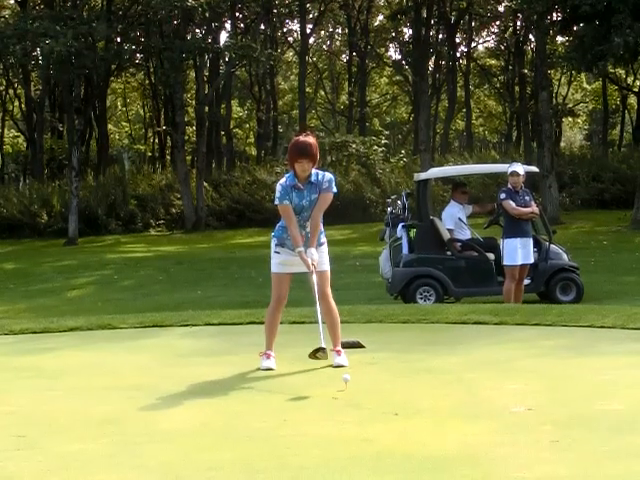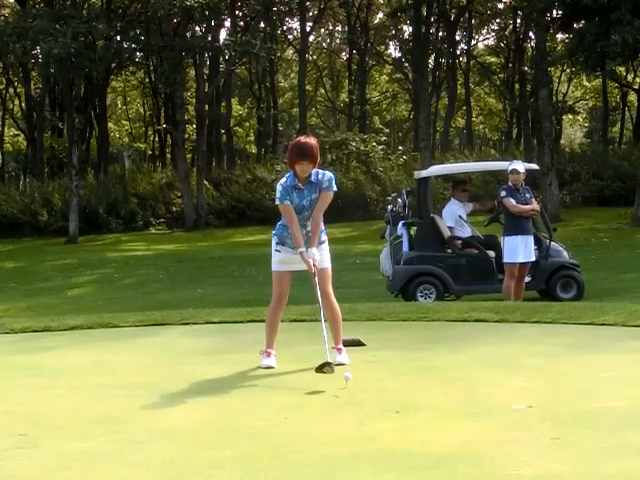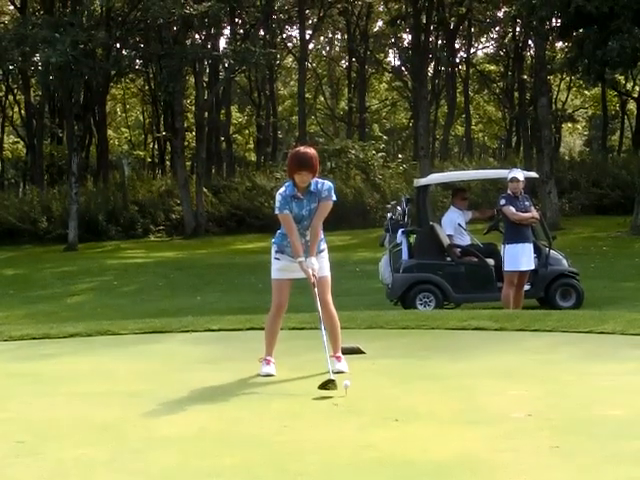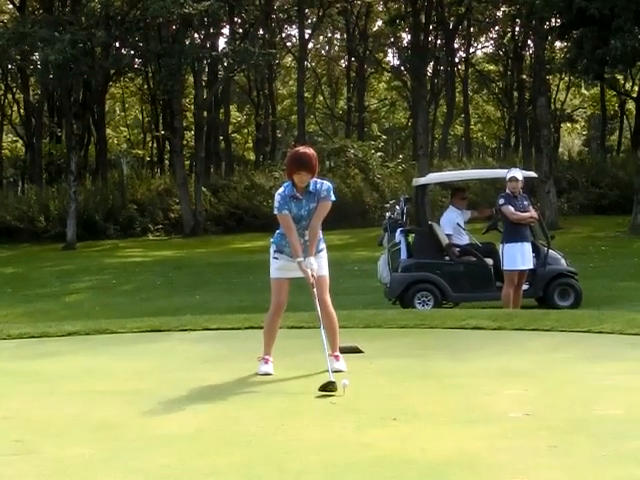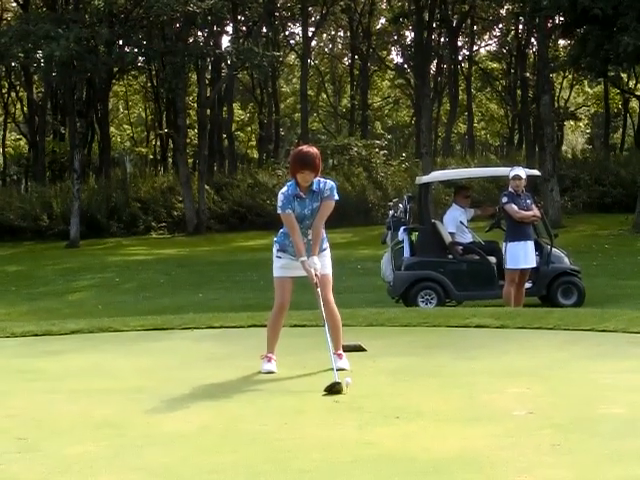
dt=1s
person 1, frame 1
left shoulder: (325, 180)
right shoulder: (283, 186)
left elbow: (316, 217)
right elbow: (291, 223)
left wrist: (312, 249)
right wrist: (301, 253)
left hip: (316, 244)
right hip: (285, 246)
left knee: (325, 296)
right knee: (278, 299)
left ankle: (337, 349)
right ankle: (268, 352)
person 1, frame 2
left shoulder: (326, 179)
right shoulder: (283, 186)
left elbow: (317, 216)
right elbow: (293, 223)
left wrist: (313, 249)
right wrist: (303, 253)
left hip: (317, 242)
right hip: (286, 244)
left knee: (326, 294)
right knee: (279, 297)
left ankle: (339, 347)
right ankle: (268, 350)
person 1, frame 3
left shoulder: (325, 188)
right shoulder: (283, 195)
left elbow: (316, 225)
right elbow: (292, 232)
left wrist: (312, 258)
right wrist: (302, 263)
left hip: (316, 250)
right hip: (286, 253)
left knee: (326, 302)
right knee: (279, 305)
left ankle: (338, 355)
right ankle: (268, 358)
person 1, frame 4
left shoulder: (324, 189)
right shoulder: (282, 195)
left elbow: (315, 225)
right elbow: (291, 232)
left wrist: (311, 258)
right wrist: (301, 263)
left hip: (315, 250)
right hip: (284, 252)
left knee: (324, 302)
right knee: (278, 305)
left ankle: (336, 354)
right ankle: (266, 357)
person 1, frame 5
left shoulder: (328, 188)
right shoulder: (285, 195)
left elbow: (318, 224)
right elbow: (294, 232)
left wrist: (314, 258)
right wrist: (304, 262)
left hip: (319, 249)
right hip: (288, 252)
left knee: (327, 300)
right knee: (281, 304)
left ankle: (339, 353)
right ankle: (269, 355)
person 2, frame 1
left shoulder: (527, 193)
right shoulder: (504, 193)
left elbow: (536, 213)
right elbow: (513, 210)
left wrist: (521, 213)
right wrist: (530, 210)
left hip: (527, 238)
right hip: (511, 239)
left knee: (521, 279)
right knee: (512, 278)
person 2, frame 2
left shoulder: (527, 190)
right shoulder: (504, 190)
left elbow: (537, 210)
right elbow: (514, 208)
left wrist: (521, 211)
right wrist: (531, 207)
left hip: (528, 236)
right hip: (512, 236)
left knee: (522, 276)
right knee: (511, 276)
person 2, frame 3
left shoulder: (526, 198)
right shoulder: (504, 199)
left elbow: (536, 218)
right elbow: (514, 216)
left wrist: (521, 218)
right wrist: (530, 215)
left hip: (527, 244)
right hip: (512, 244)
left knee: (521, 285)
right knee: (510, 284)
person 2, frame 4
left shoulder: (525, 198)
right shoulder: (503, 198)
left elbow: (535, 218)
right elbow: (513, 216)
left wrist: (521, 218)
right wrist: (529, 215)
left hip: (526, 243)
right hip: (510, 244)
left knee: (520, 284)
right knee: (510, 283)
person 2, frame 5
left shoulder: (528, 196)
right shoulder: (506, 196)
left elbow: (537, 216)
right elbow: (516, 214)
left wrist: (524, 216)
right wrist: (532, 213)
left hip: (528, 242)
right hip: (513, 242)
left knee: (522, 282)
right knee: (511, 281)
